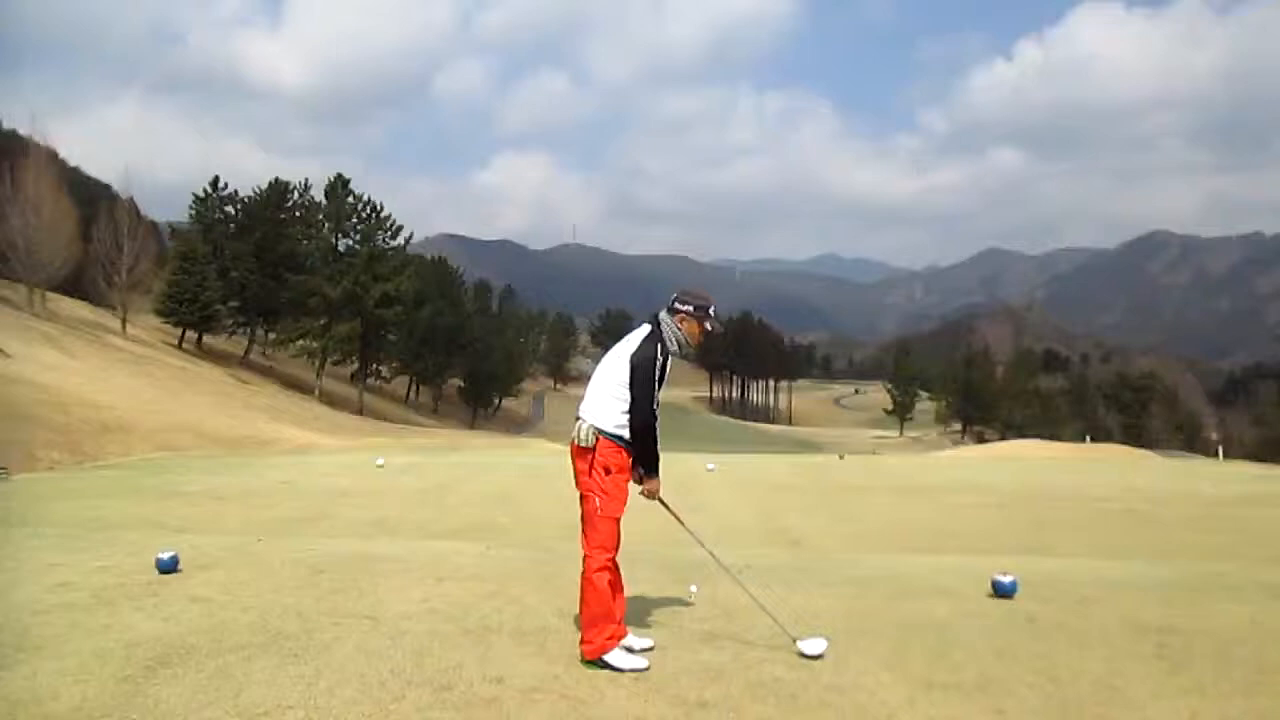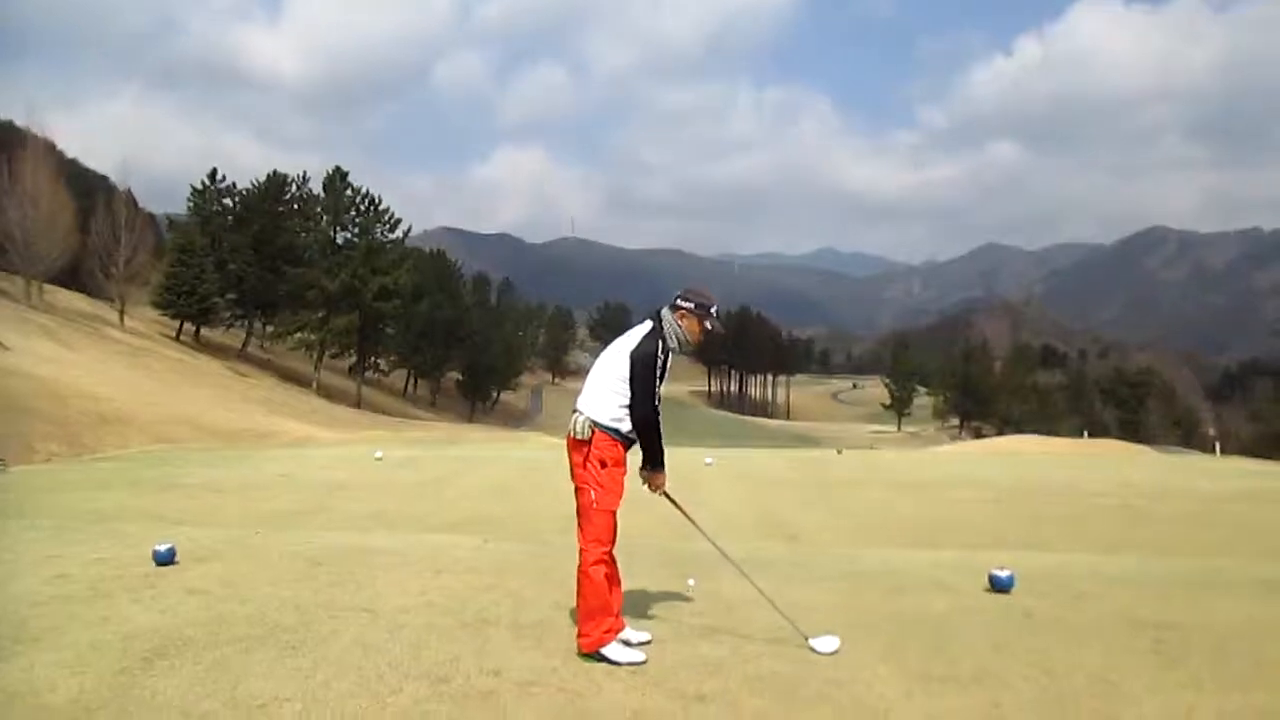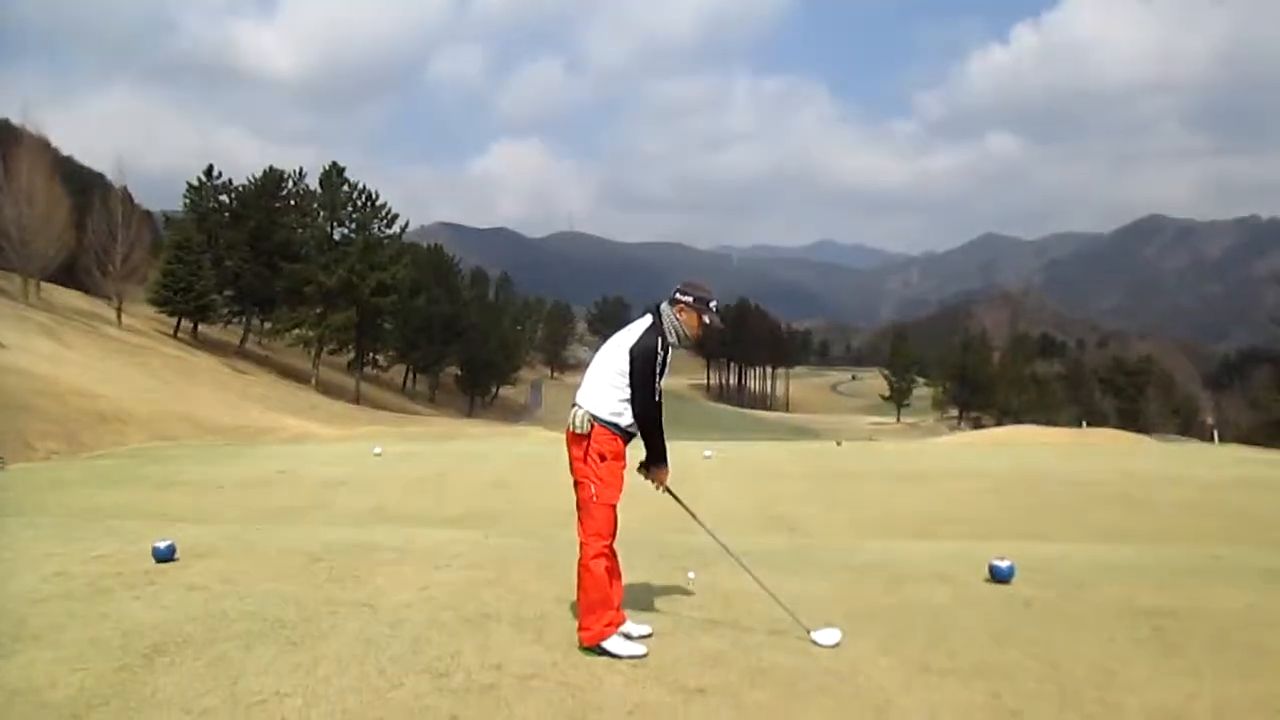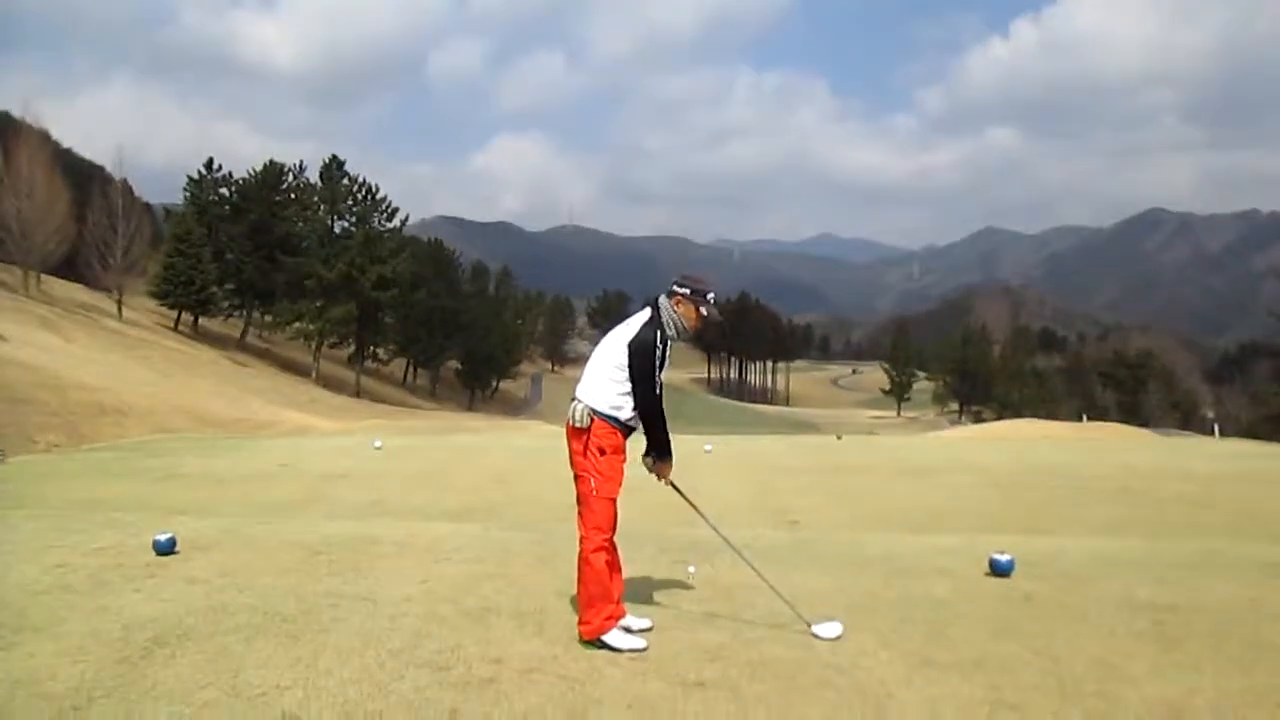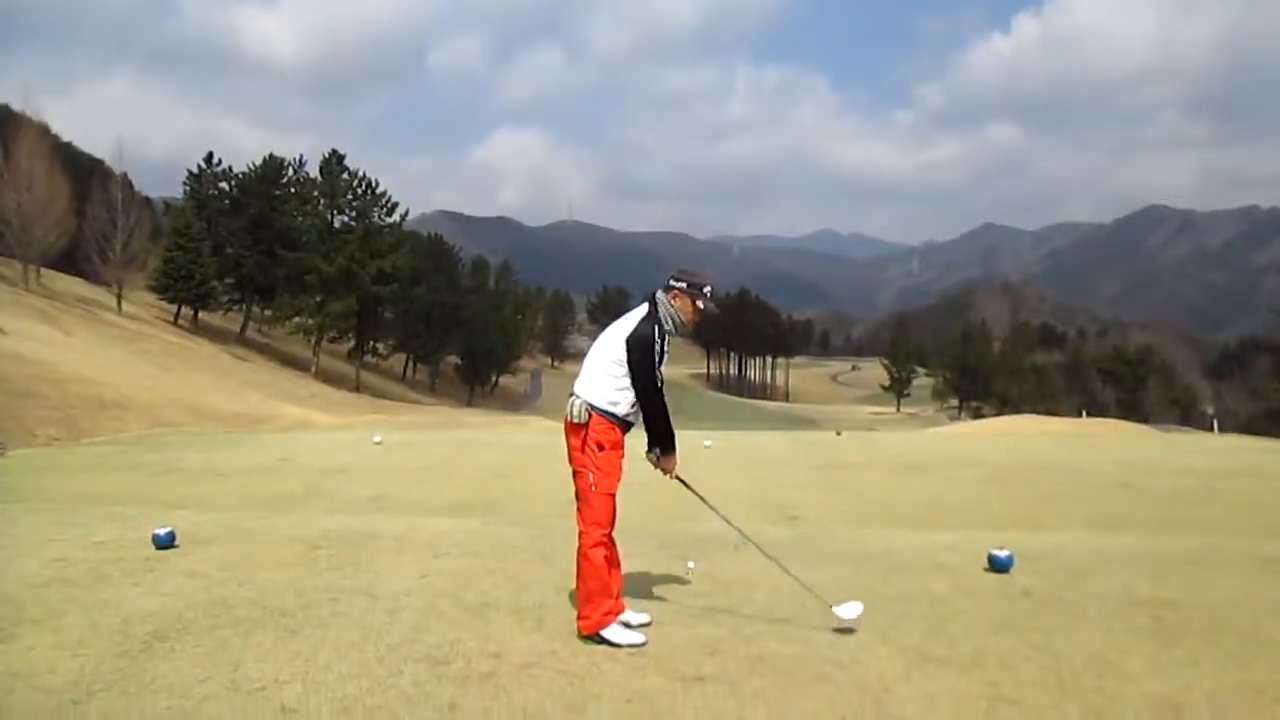
dt=0.2s
person 1, frame 1
left shoulder: (650, 343)
right shoulder: (651, 350)
right elbow: (642, 416)
left wrist: (640, 464)
right wrist: (650, 472)
left hip: (608, 450)
right hip: (602, 450)
left knee: (607, 546)
right knee: (600, 547)
left ankle: (612, 630)
right ankle: (599, 644)
person 1, frame 2
left shoulder: (652, 339)
right shoulder: (651, 346)
left elbow: (645, 409)
right elbow: (643, 412)
left wrist: (649, 461)
right wrist: (656, 466)
left hip: (605, 444)
right hip: (598, 444)
left knee: (604, 539)
right knee: (596, 541)
left ankle: (610, 624)
right ankle: (596, 637)
person 1, frame 3
left shoulder: (653, 336)
right shoulder: (651, 341)
left elbow: (648, 405)
right elbow: (645, 407)
left wrist: (653, 458)
right wrist: (658, 462)
left hip: (605, 438)
right hip: (596, 437)
left knee: (604, 533)
right knee: (596, 534)
left ankle: (610, 616)
right ankle: (598, 631)
person 1, frame 4
left shoulder: (652, 329)
right shoulder: (649, 335)
left elbow: (648, 398)
right elbow: (648, 401)
left wrist: (654, 449)
right wrist: (663, 455)
left hip: (605, 432)
right hip: (597, 432)
left knee: (605, 527)
right knee: (597, 527)
left ankle: (610, 610)
right ankle: (598, 624)
person 1, frame 5
left shoulder: (652, 325)
right shoulder: (647, 331)
left elbow: (650, 394)
right elbow: (650, 396)
left wrist: (655, 444)
right wrist: (667, 449)
left hip: (604, 428)
right hip: (595, 427)
left knee: (603, 522)
right knee: (595, 524)
left ankle: (610, 605)
right ankle: (596, 619)
